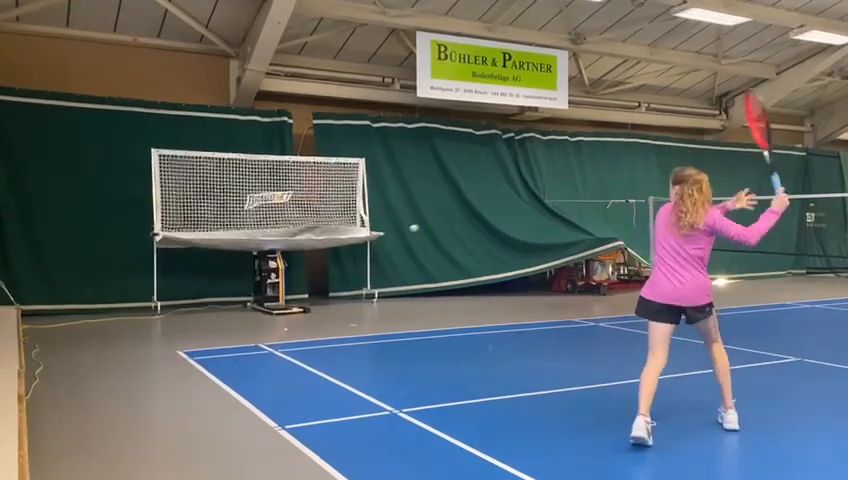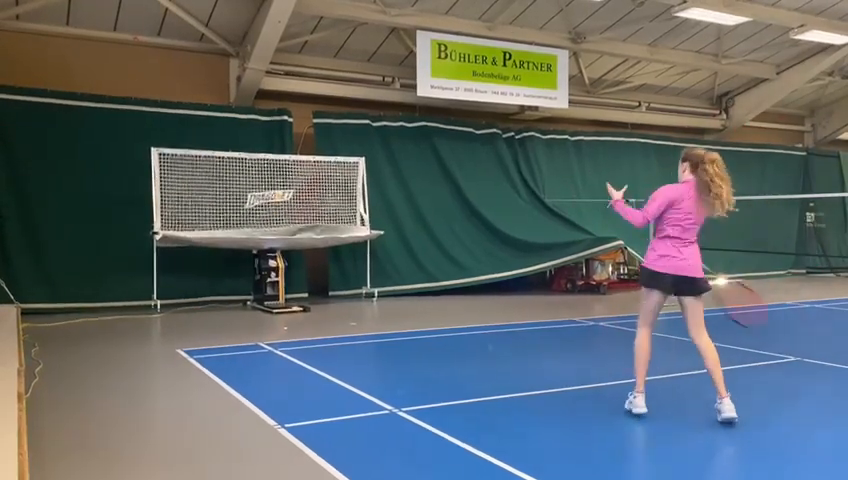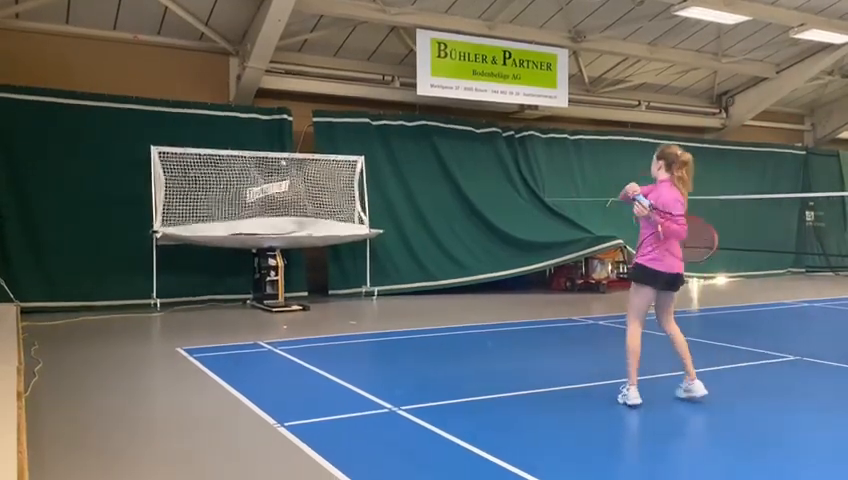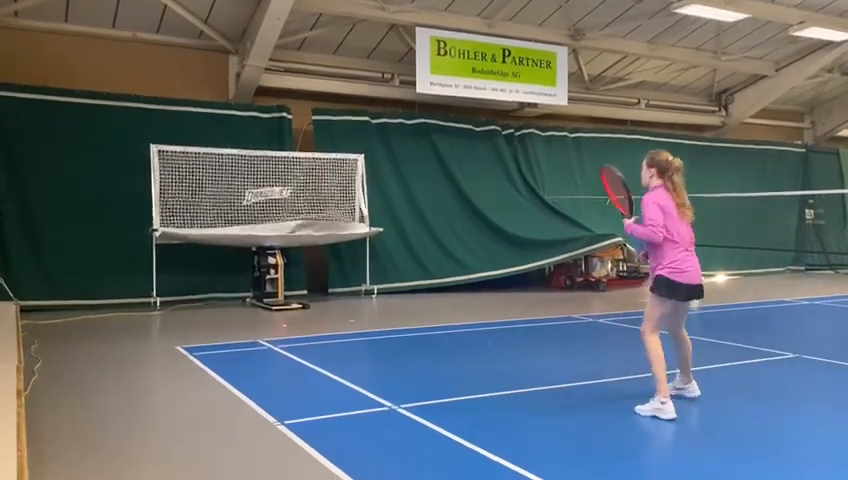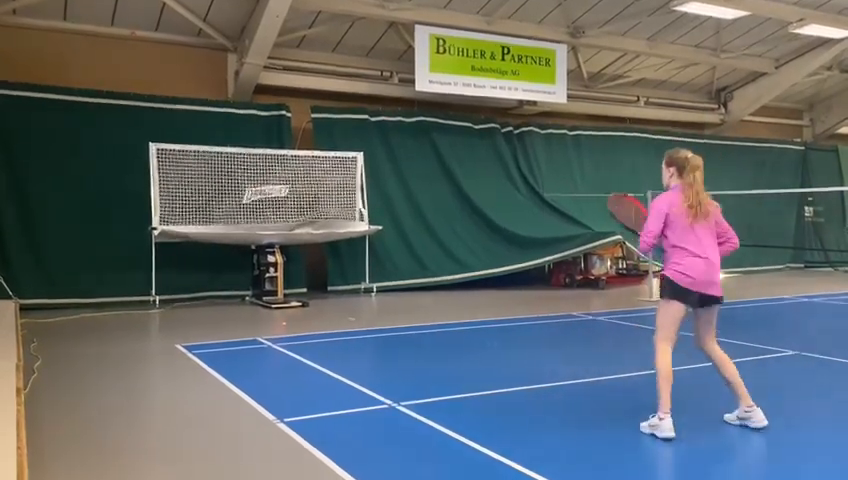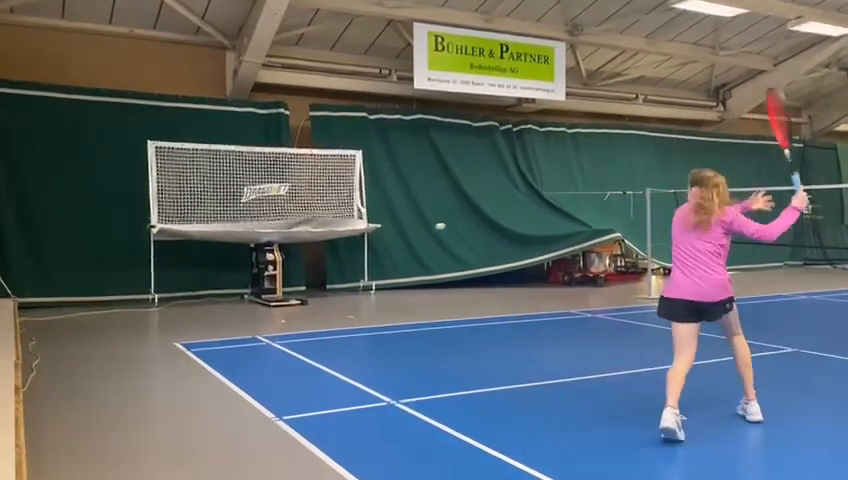
dt=0.4s
person 1, frame 1
left shoulder: (663, 213)
right shoulder: (709, 216)
right elbow: (748, 238)
left wrist: (728, 206)
right wrist: (775, 209)
left hip: (659, 294)
right hip: (695, 294)
left knee: (655, 360)
right knee: (714, 344)
left ankle: (642, 419)
right ankle: (728, 410)
person 1, frame 2
left shoulder: (669, 192)
right shoulder: (706, 198)
left elbow: (641, 220)
left wrist: (618, 202)
left hip: (660, 268)
right hip: (691, 271)
left knee: (644, 330)
right knee: (699, 335)
left ankle: (639, 396)
right ankle: (724, 400)
person 1, frame 3
left shoulder: (670, 194)
right shoulder: (658, 189)
left elbow: (680, 232)
right elbow: (630, 197)
left wrist: (651, 216)
right wrist: (633, 191)
left hip: (654, 265)
right hip: (668, 268)
left knee: (634, 323)
right knee: (668, 323)
left ankle: (631, 389)
right ankle: (692, 381)
person 1, frame 4
left shoulder: (652, 198)
right shoulder: (674, 199)
left elbow: (654, 234)
left wrist: (630, 226)
right wrist: (651, 252)
left hip: (671, 275)
right hip: (688, 274)
left knee: (649, 332)
right knee: (676, 329)
left ankle: (663, 400)
right ankle: (686, 382)
person 1, frame 5
left shoulder: (663, 202)
right shoulder: (708, 204)
left elbow: (646, 244)
right elbow: (731, 243)
left wrist: (642, 241)
left hip: (681, 278)
right hip: (710, 281)
left knee: (663, 345)
right knee: (709, 345)
left ankle: (663, 418)
right ankle: (749, 408)
person 1, frame 6
left shoulder: (680, 214)
right shoulder: (725, 215)
right elbow: (767, 235)
left wrist: (746, 206)
right wrist: (794, 208)
left hip: (678, 293)
right hip: (715, 291)
left knee: (682, 358)
right knee: (736, 337)
left ankle: (670, 412)
right ankle: (751, 402)
